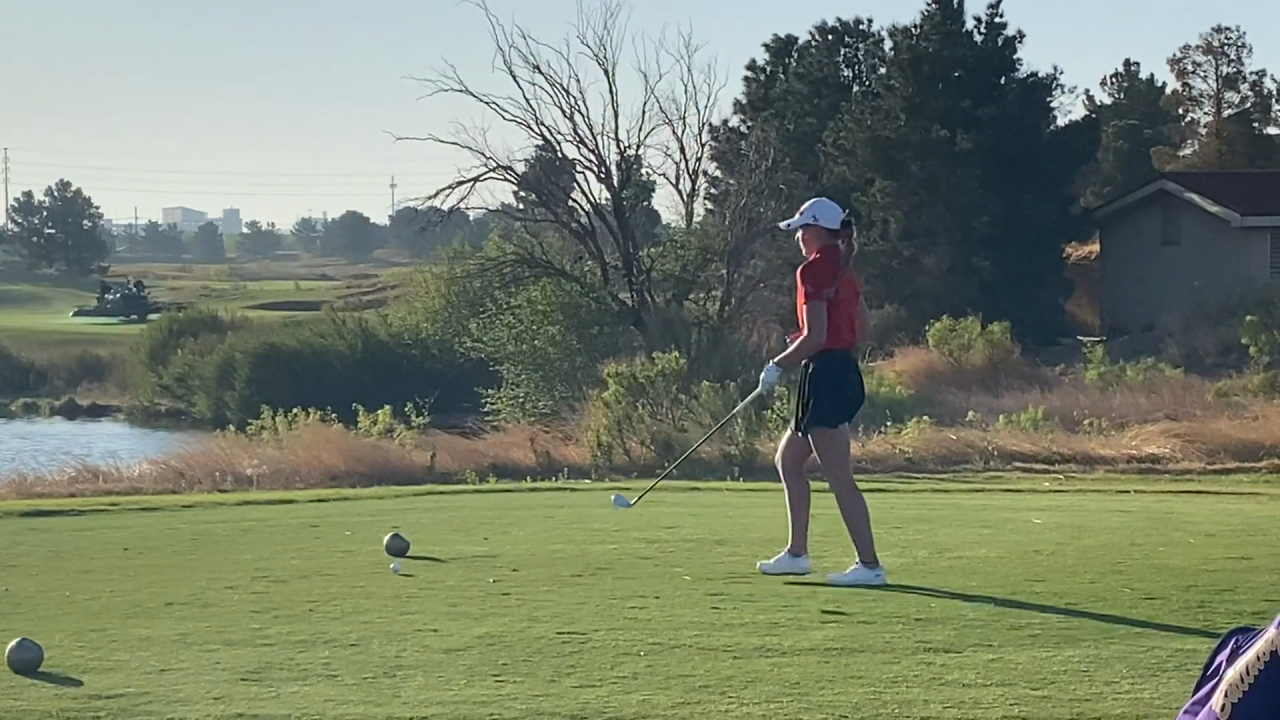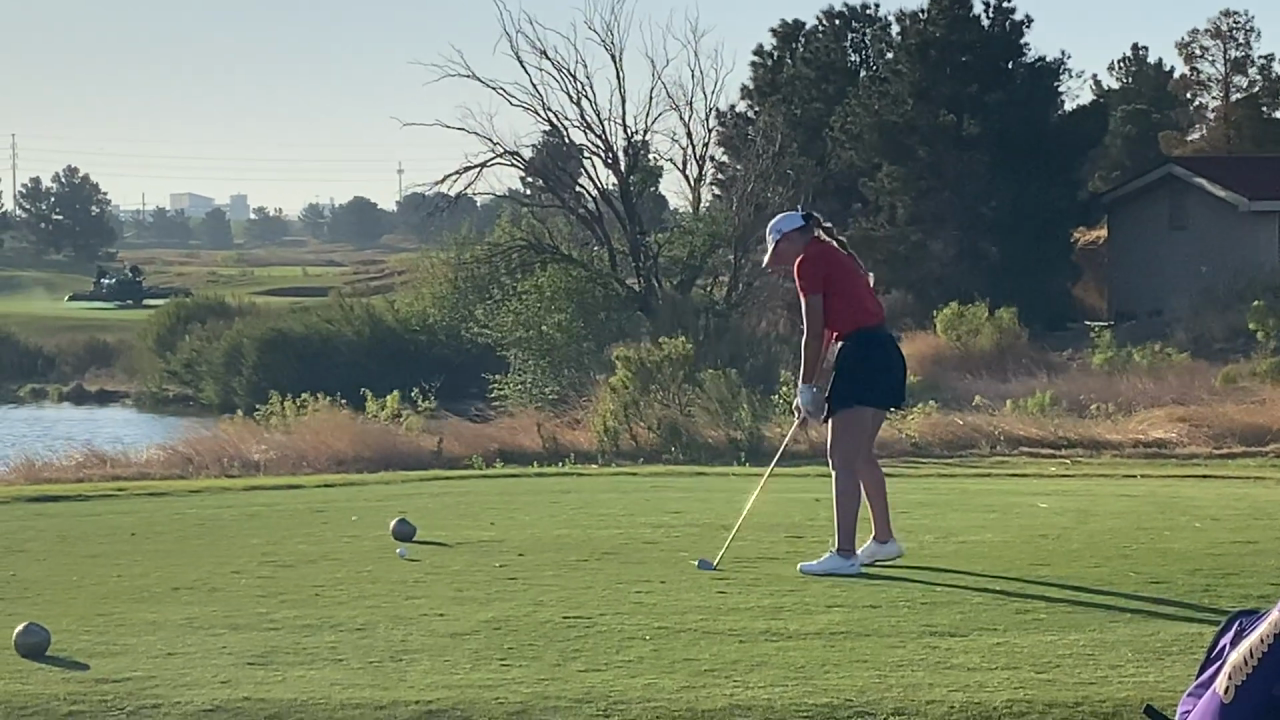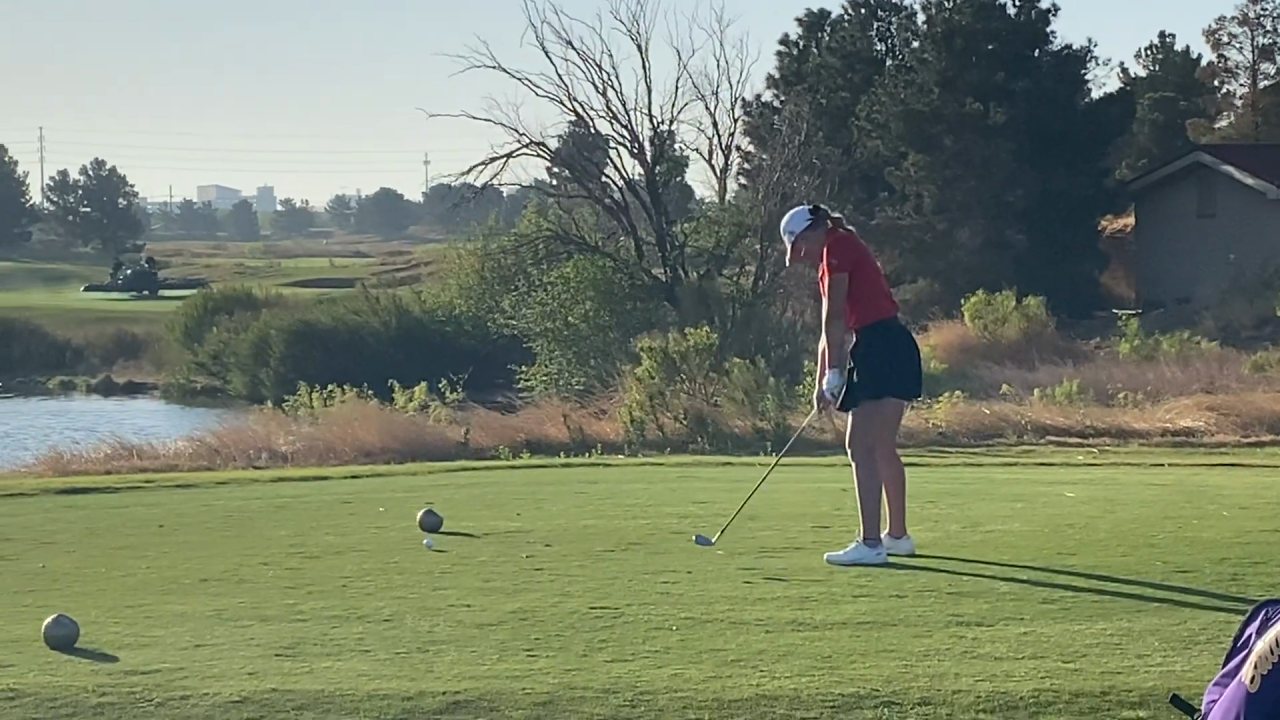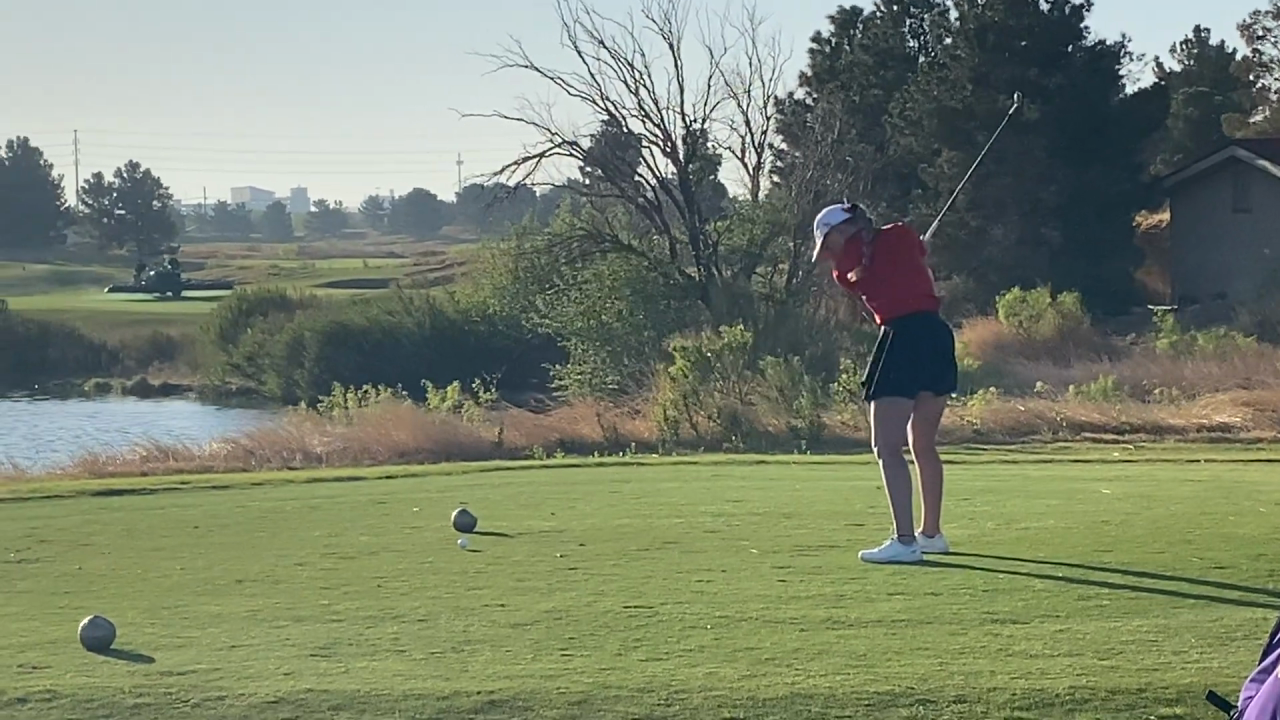
dt=1s
person 1, frame 1
left shoulder: (812, 270)
right shoulder: (844, 270)
left elbow: (814, 337)
right elbow: (862, 330)
left wrist: (776, 366)
left hip: (825, 374)
right hip: (843, 371)
left knee: (838, 477)
right knee: (788, 460)
left ankle: (869, 565)
right ankle: (796, 552)
person 1, frame 2
left shoulder: (808, 261)
right shoulder: (834, 256)
left elbow: (814, 334)
left wrist: (806, 388)
right wrist: (813, 388)
left hip: (861, 356)
right hip: (883, 353)
left knee: (842, 459)
right knee: (860, 454)
left ankle: (844, 554)
right ankle: (883, 539)
person 1, frame 3
left shoulder: (837, 245)
right shoulder: (836, 257)
left elbow: (835, 317)
right elbow: (831, 328)
left wrist: (833, 372)
right wrist: (822, 381)
left hip: (880, 348)
right hip: (890, 347)
left knee: (861, 448)
right knee: (883, 449)
left ankle: (870, 544)
right ankle: (897, 536)
person 1, frame 4
left shoulder: (844, 269)
right shoulder: (901, 234)
right elbow: (926, 279)
left hip: (902, 341)
right hip: (937, 335)
left knee: (887, 448)
right knee: (924, 445)
left ankle: (905, 541)
right ankle: (931, 533)
